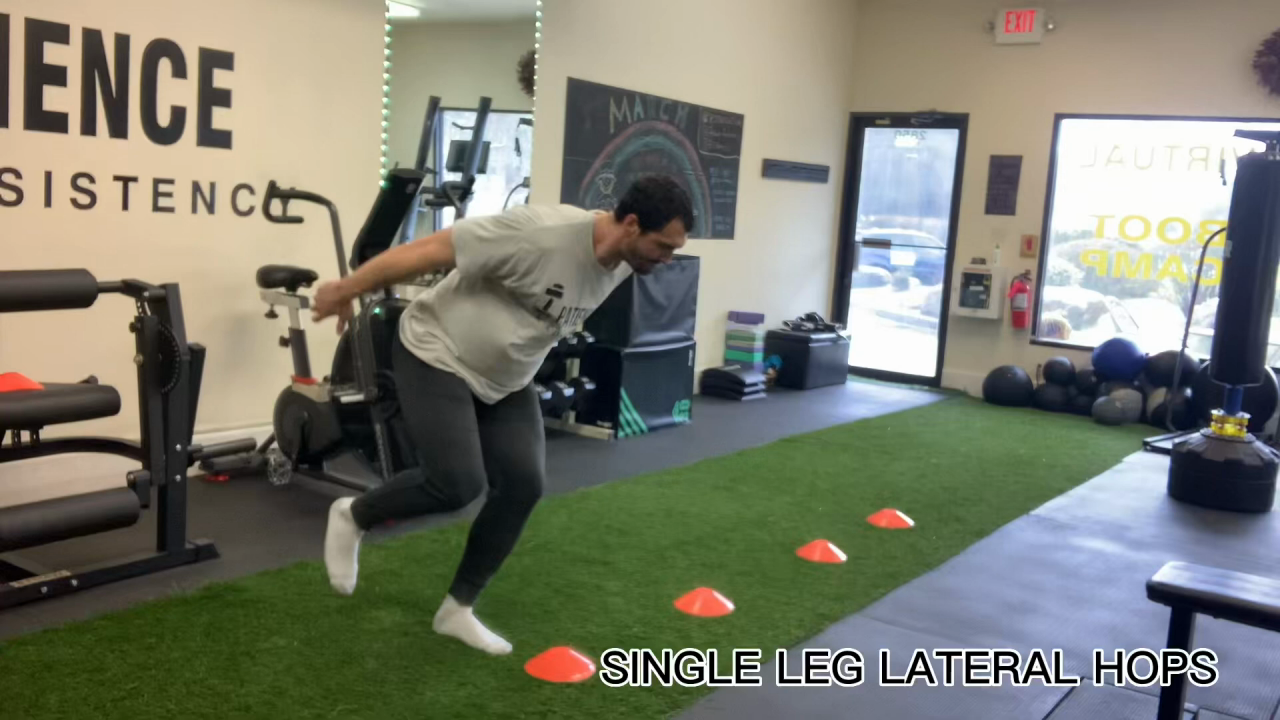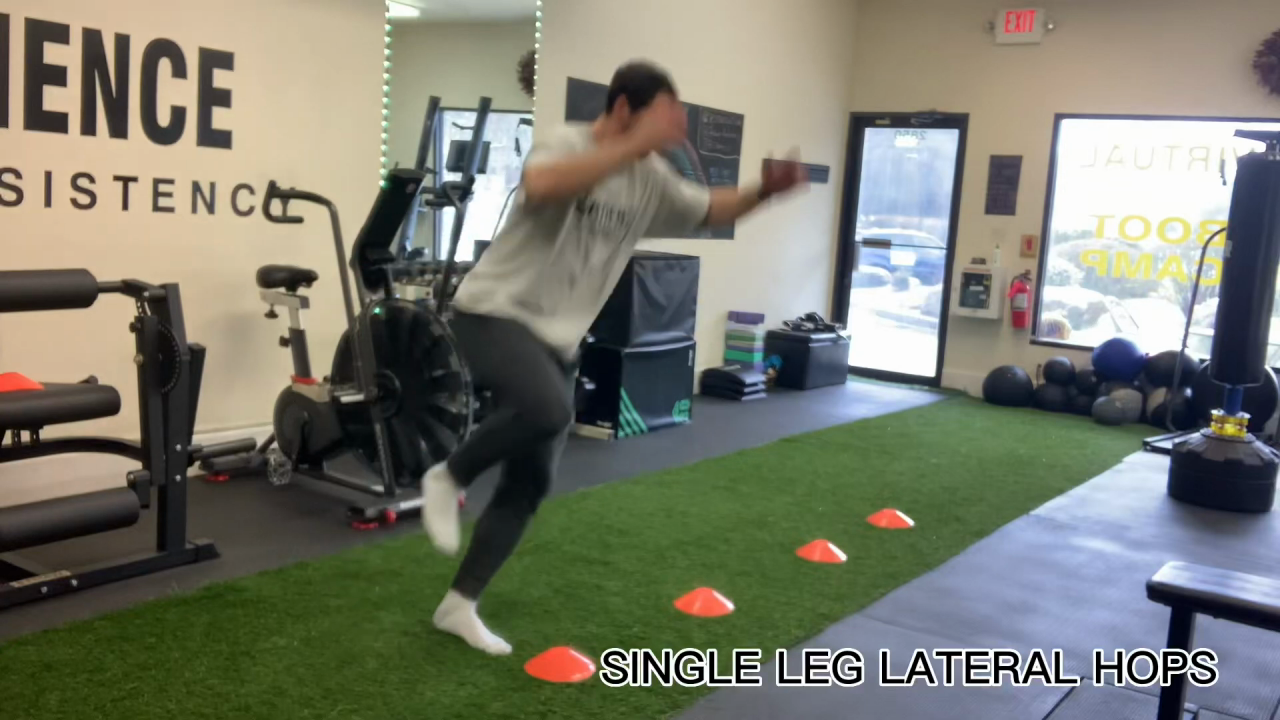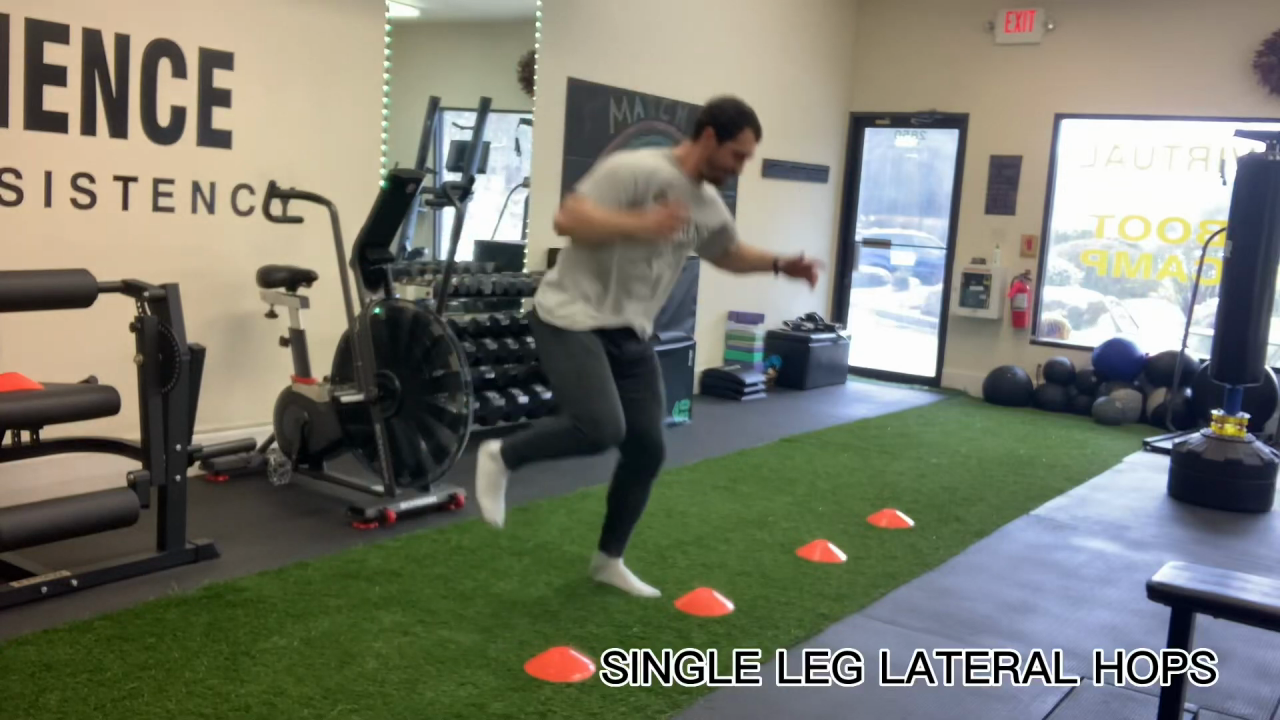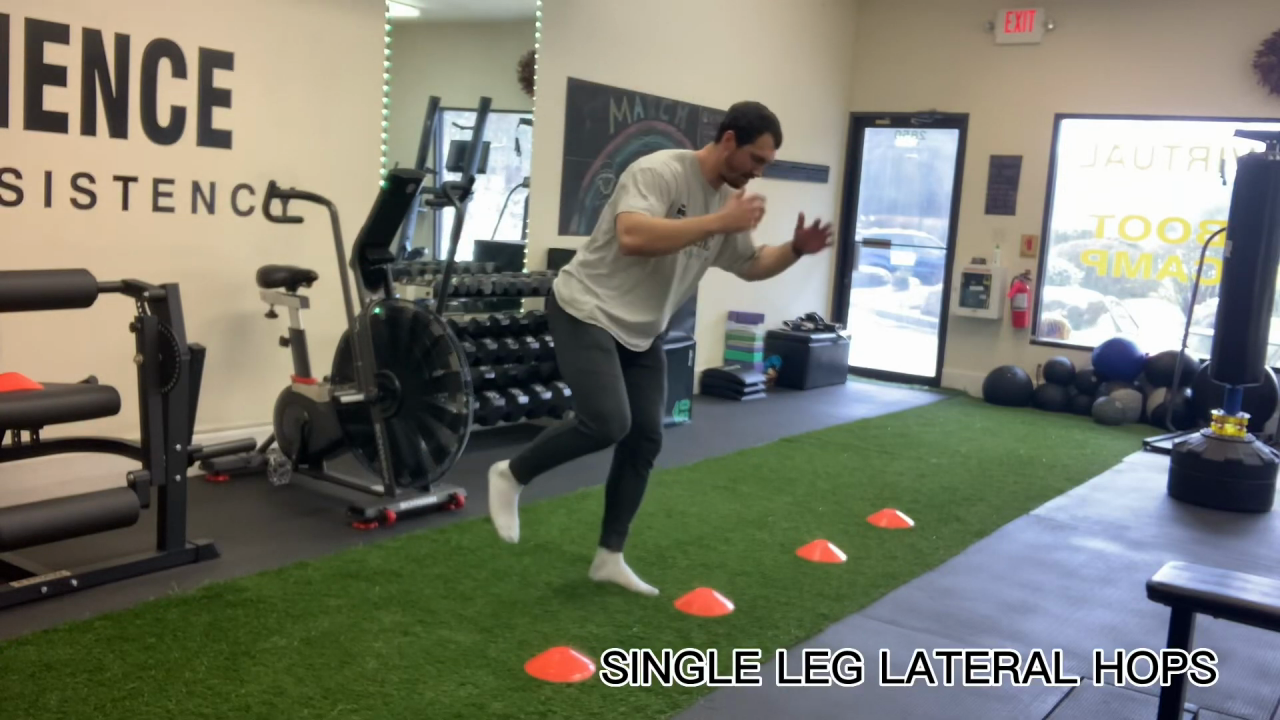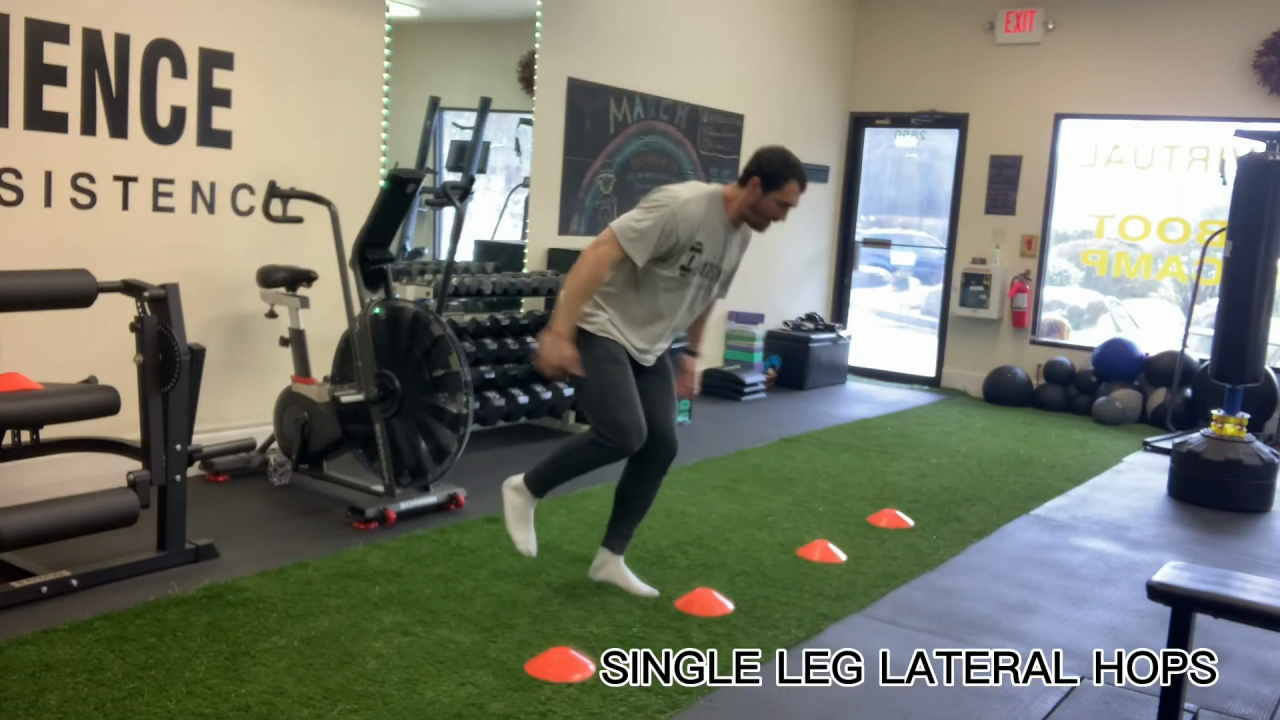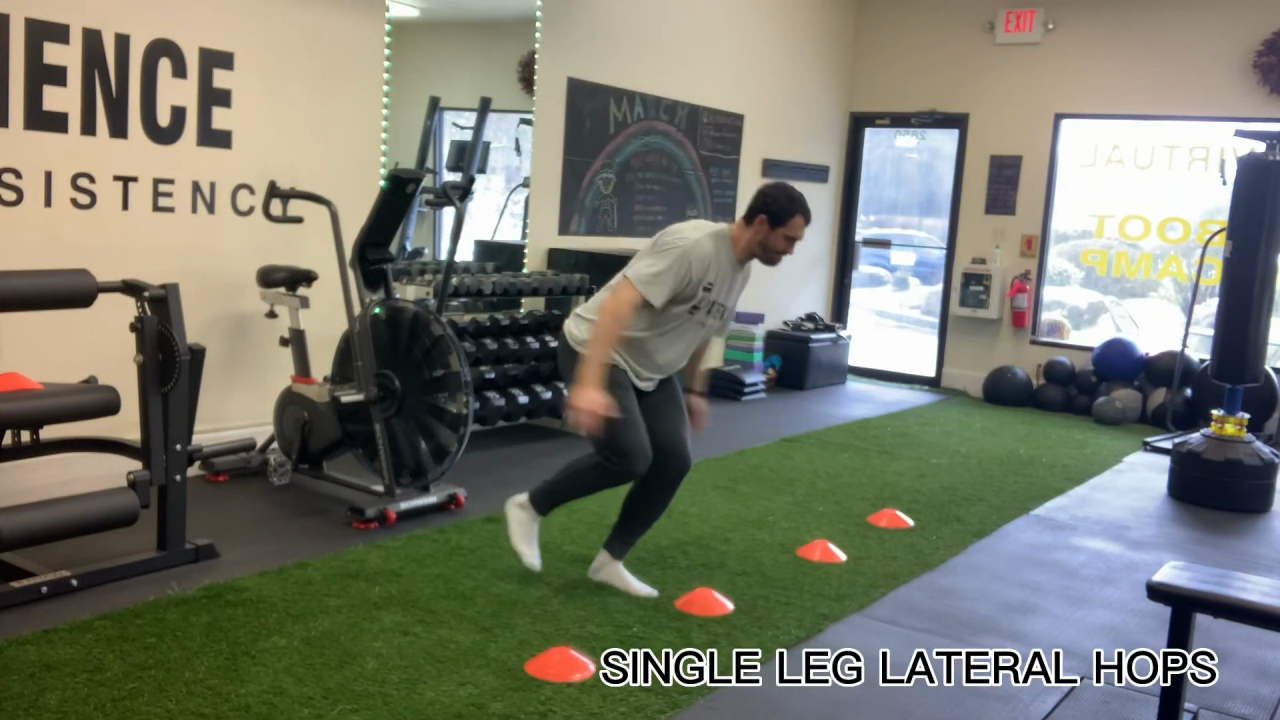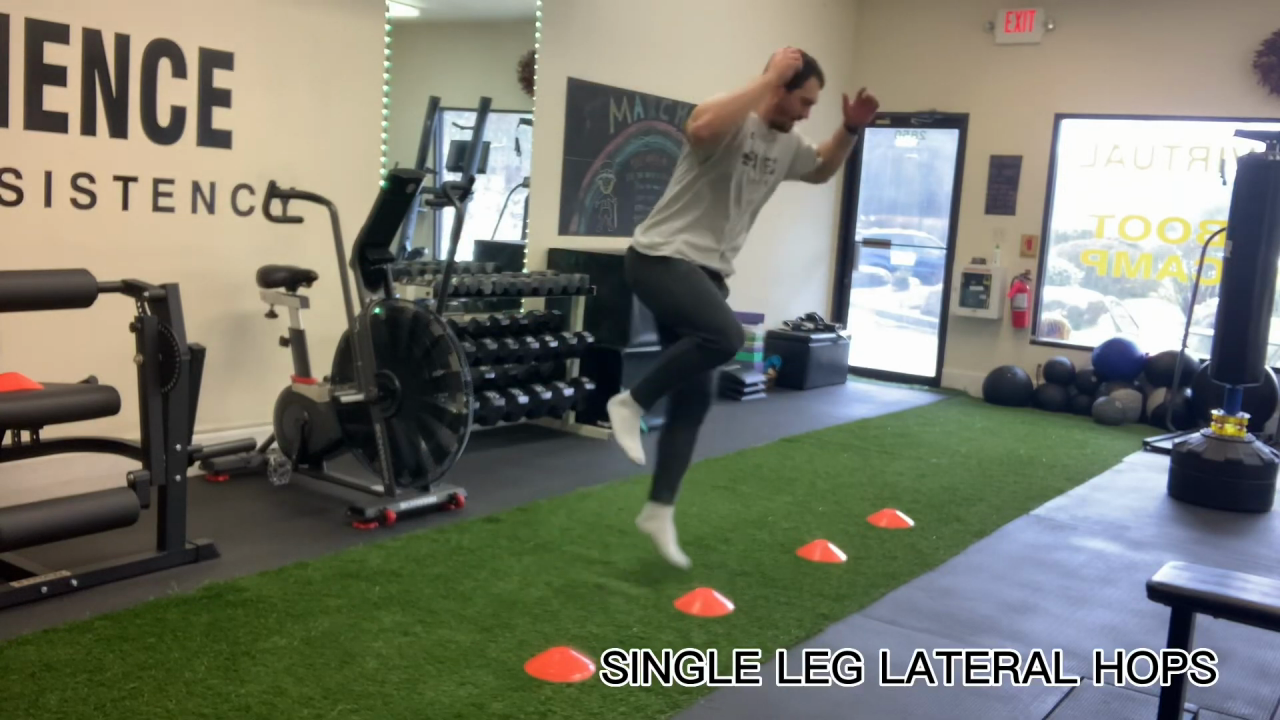
dt=0.4s
person 1, frame 1
left shoulder: (618, 267)
right shoulder: (543, 233)
right elbow: (435, 250)
right wrist: (349, 289)
left hip: (505, 378)
right hip: (439, 357)
left knee: (522, 484)
right knee: (456, 485)
left ankle: (457, 608)
right ankle: (352, 516)
person 1, frame 2
left shoulder: (650, 179)
right shoulder: (566, 147)
left elbow: (709, 214)
right elbow: (539, 188)
left wrist: (765, 191)
right wrist: (631, 147)
left hip: (555, 335)
right hip: (495, 314)
left knee: (532, 476)
right knee: (547, 413)
left ankle: (461, 603)
right ankle: (449, 477)
person 1, frame 3
left shoulder: (709, 201)
right shoulder: (634, 169)
left elbow: (727, 251)
right elbow: (569, 218)
left wrist: (778, 264)
right wrist: (641, 226)
left hip: (628, 333)
right hip: (571, 321)
left knee: (648, 451)
right knee: (600, 430)
left ankle: (609, 559)
right ankle: (501, 455)
person 1, frame 4
left shoulder: (726, 199)
right shoulder: (657, 172)
left elbow: (751, 265)
right elbow: (632, 236)
left wrist: (795, 248)
right wrist: (718, 222)
left hip: (640, 329)
right hip: (586, 310)
left knee: (644, 440)
right knee: (606, 423)
left ankle: (609, 556)
right ankle: (511, 474)
person 1, frame 5
left shoulder: (739, 236)
right shoulder: (684, 205)
right elbow: (603, 254)
left wrist: (691, 357)
right wrist: (559, 332)
left hip: (646, 342)
right hip: (597, 326)
left knee: (661, 446)
right knee: (623, 435)
left ankle: (610, 558)
right ankle: (525, 490)
person 1, frame 6
left shoulder: (740, 269)
right shoulder: (692, 248)
right elbow: (620, 304)
left wrist: (692, 393)
right wrist: (589, 384)
left hip: (649, 366)
right hip: (600, 356)
left knee: (673, 463)
right knee: (631, 460)
left ankle: (609, 561)
right ankle: (529, 508)
person 1, frame 7
left shoulder: (783, 142)
right shoulder: (732, 117)
left elbow: (823, 165)
right elbow: (703, 130)
left wrist: (850, 126)
right wrist: (769, 79)
left hip: (708, 269)
right hip: (664, 258)
left knee: (693, 398)
right knee: (724, 337)
left ankle: (658, 511)
right ankle: (632, 403)
